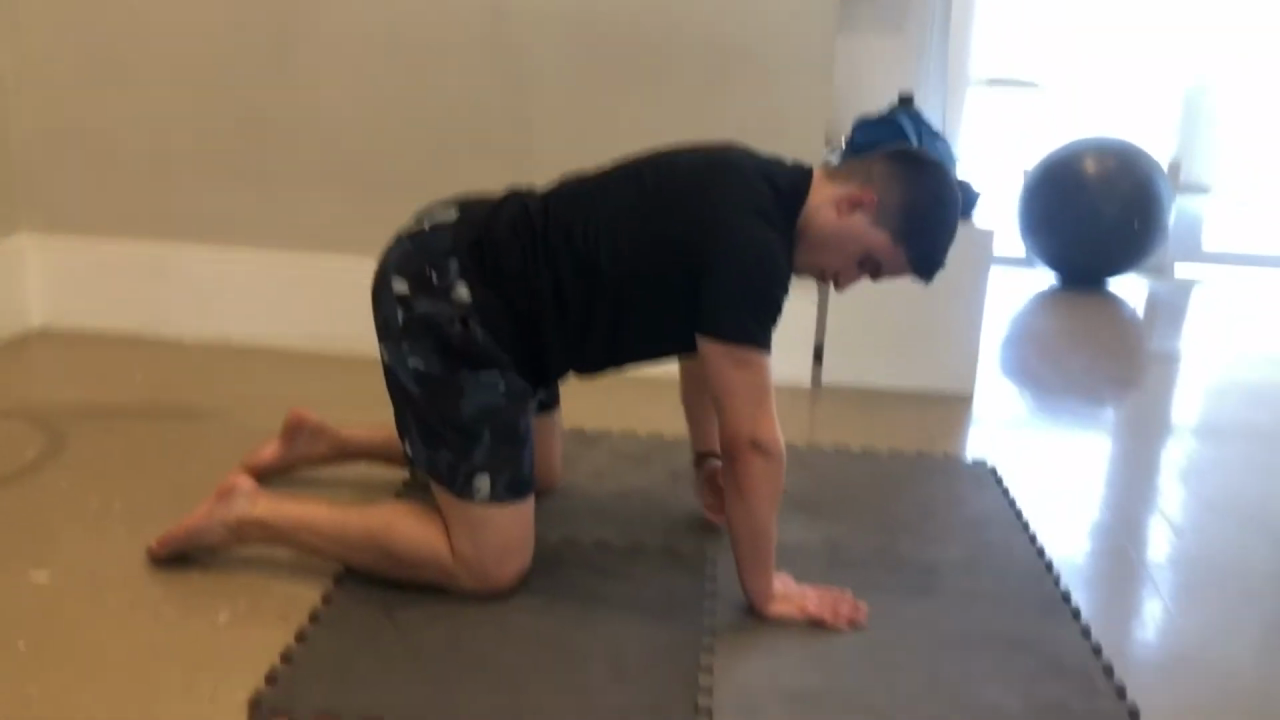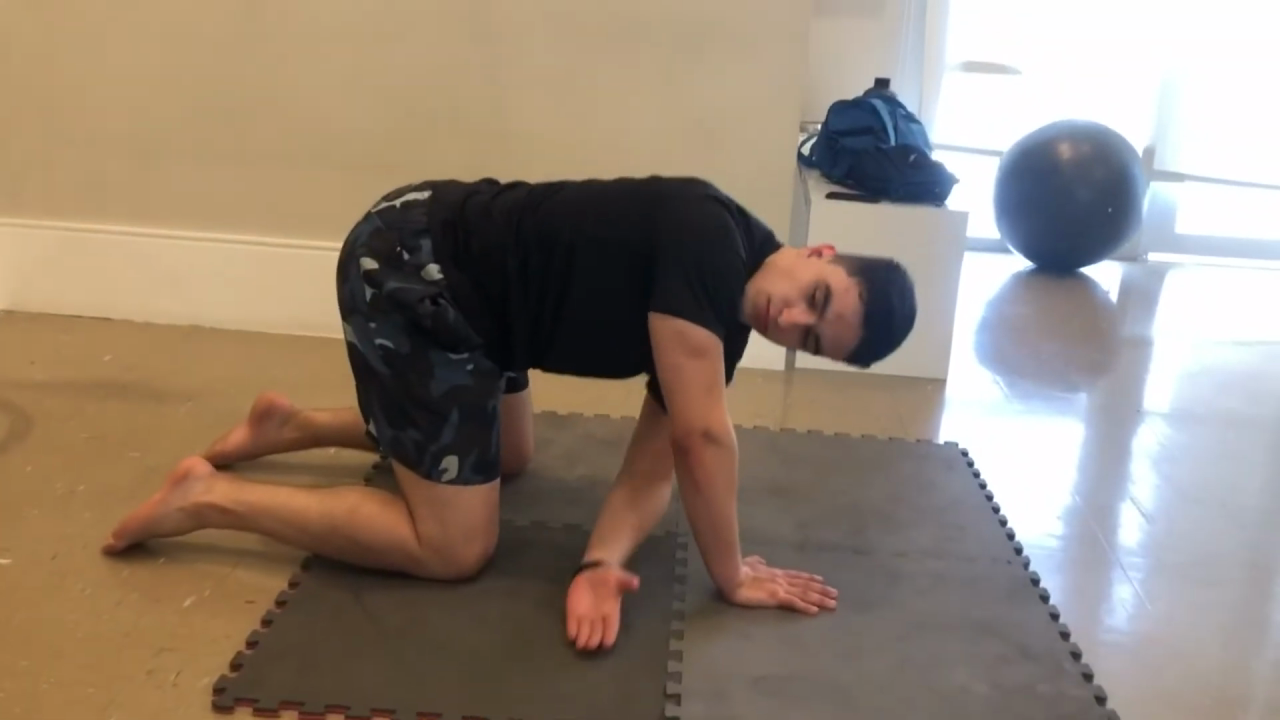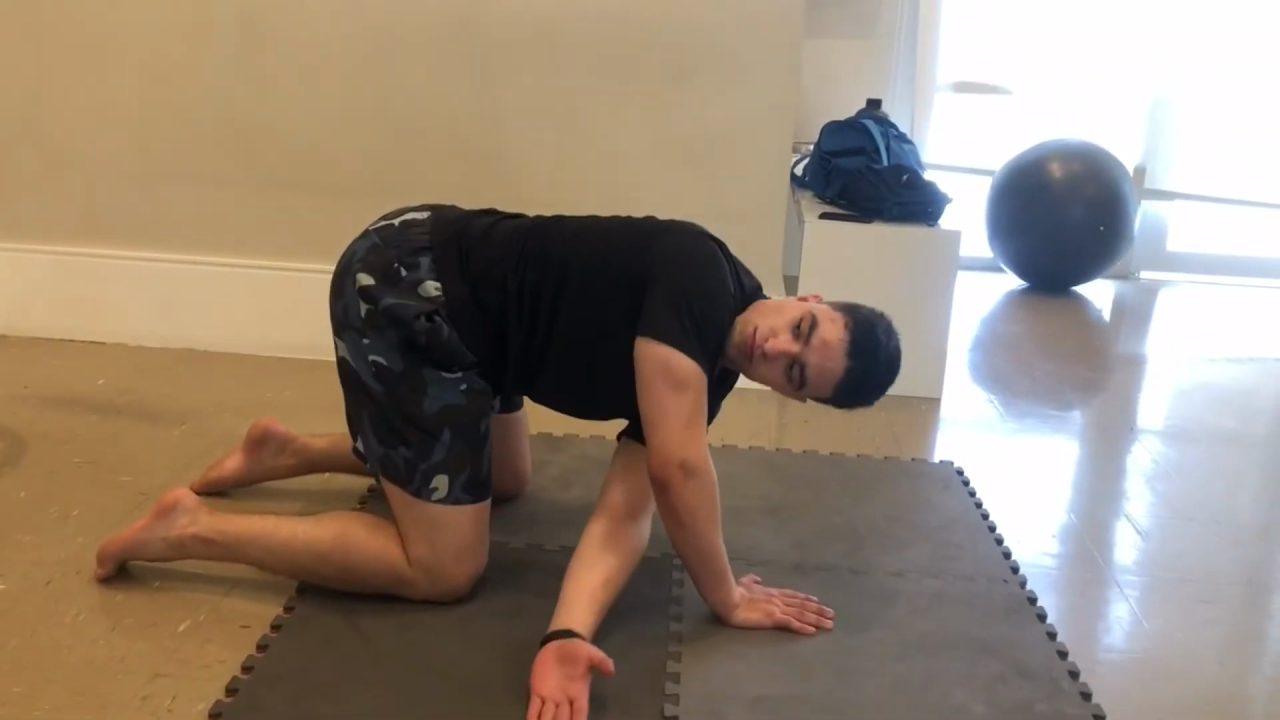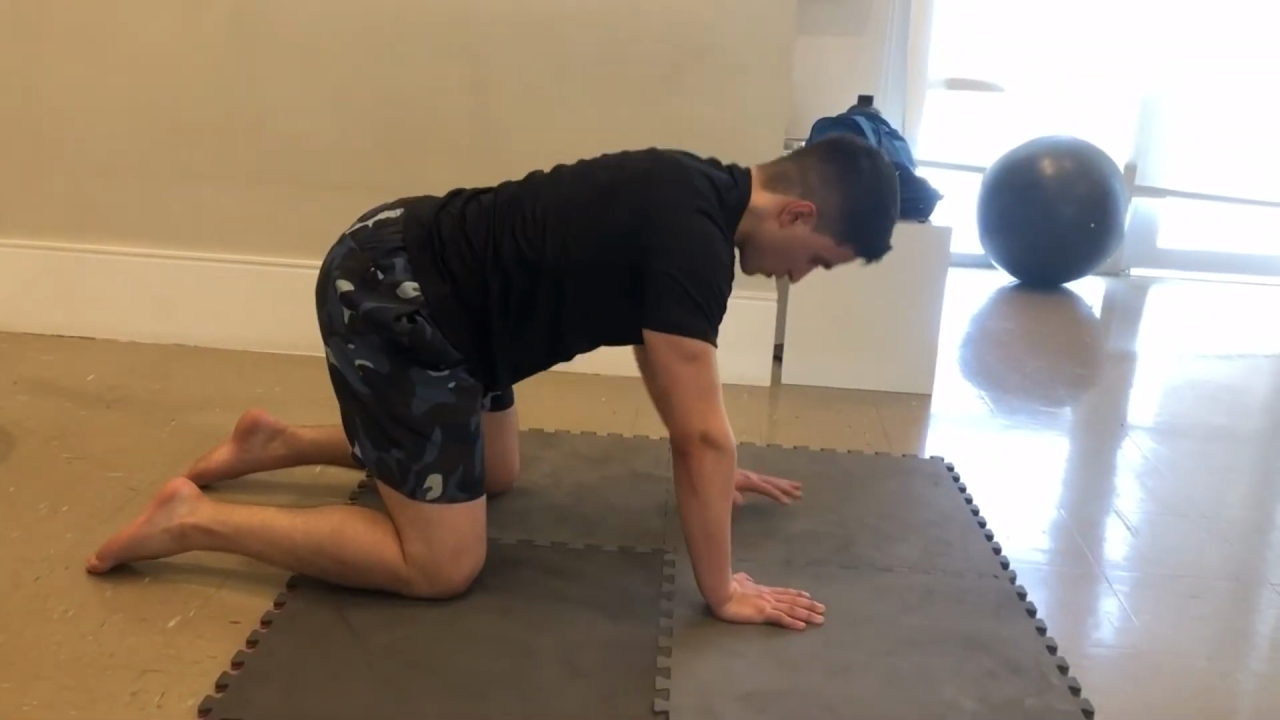
dt=0.7s
person 1, frame 1
left shoulder: (755, 200)
right shoulder: (750, 236)
left elbow: (698, 333)
right elbow: (754, 439)
left wrist: (708, 460)
right wrist: (765, 589)
left hip: (467, 278)
right hip: (443, 299)
left knee: (536, 475)
right knee: (492, 562)
left ankle: (325, 439)
right ankle: (252, 512)
person 1, frame 2
left shoulder: (727, 316)
right shoulder: (707, 241)
left elbow: (657, 461)
right elbow: (702, 436)
left wrist: (599, 564)
right wrist: (732, 575)
left hip: (443, 268)
right hip: (409, 269)
left knee: (506, 458)
right knee: (456, 545)
left ankle: (292, 422)
right ankle: (212, 498)
person 1, frame 3
left shoulder: (709, 363)
right shoulder: (697, 277)
left elbow: (626, 509)
right elbow: (678, 468)
left wrist: (568, 633)
right wrist: (727, 597)
left hip: (432, 299)
right hip: (401, 290)
left knee: (505, 480)
right knee: (445, 567)
left ankle: (286, 449)
right ankle: (193, 529)
person 1, frame 4
left shoulder: (697, 199)
right shoulder: (693, 236)
left elbow: (653, 346)
right elbow: (702, 433)
left wrist: (715, 477)
right wrist: (720, 589)
left hip: (410, 272)
right hip: (389, 300)
left knee: (492, 475)
right knee: (442, 566)
left ankle: (277, 442)
right ankle: (193, 520)
